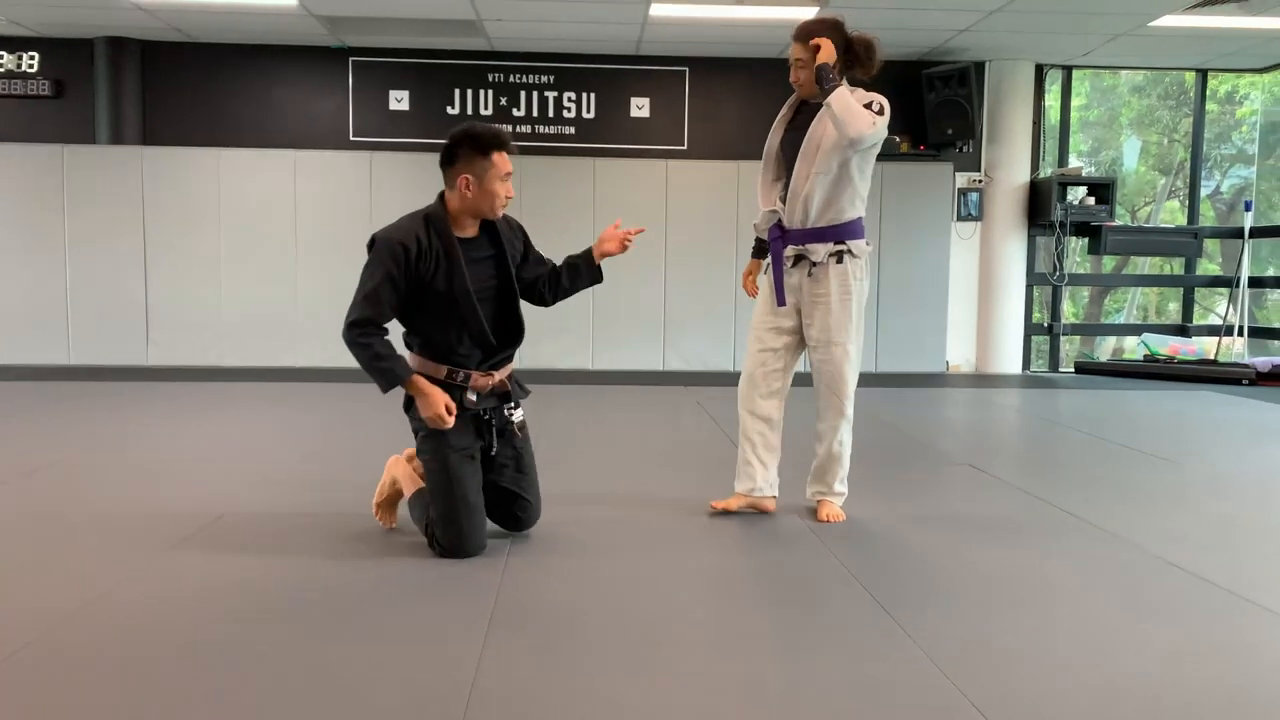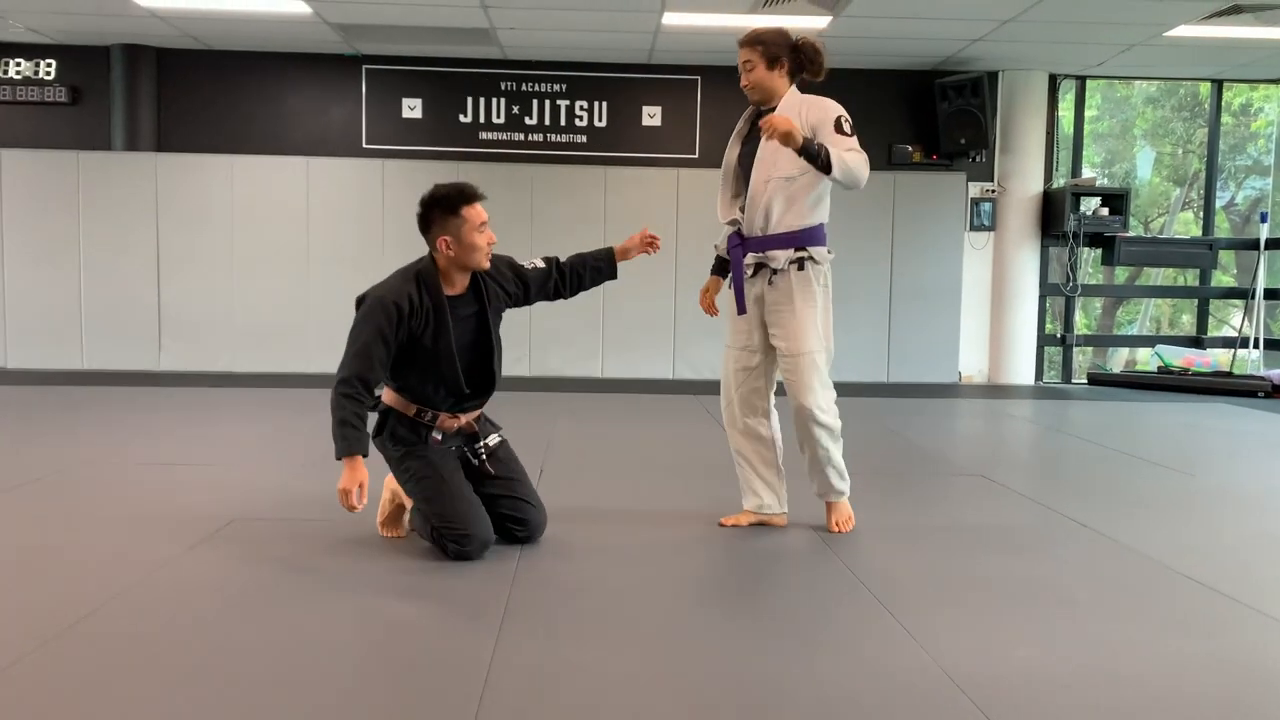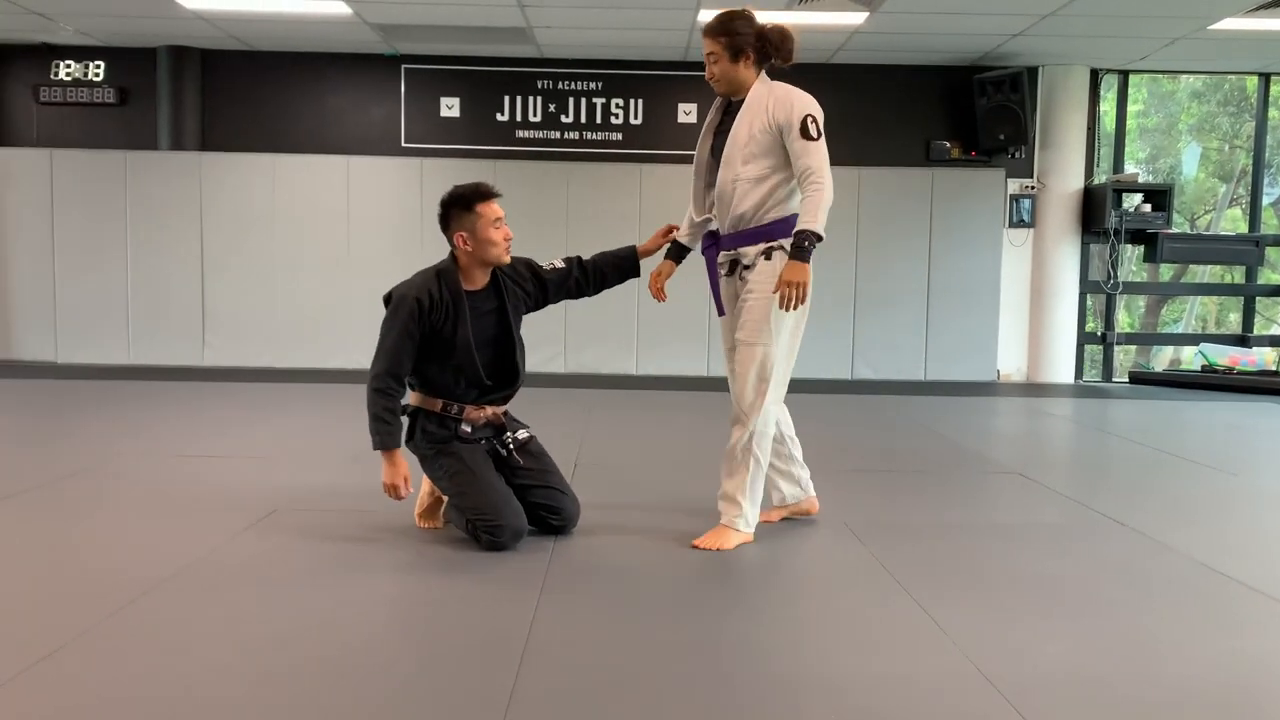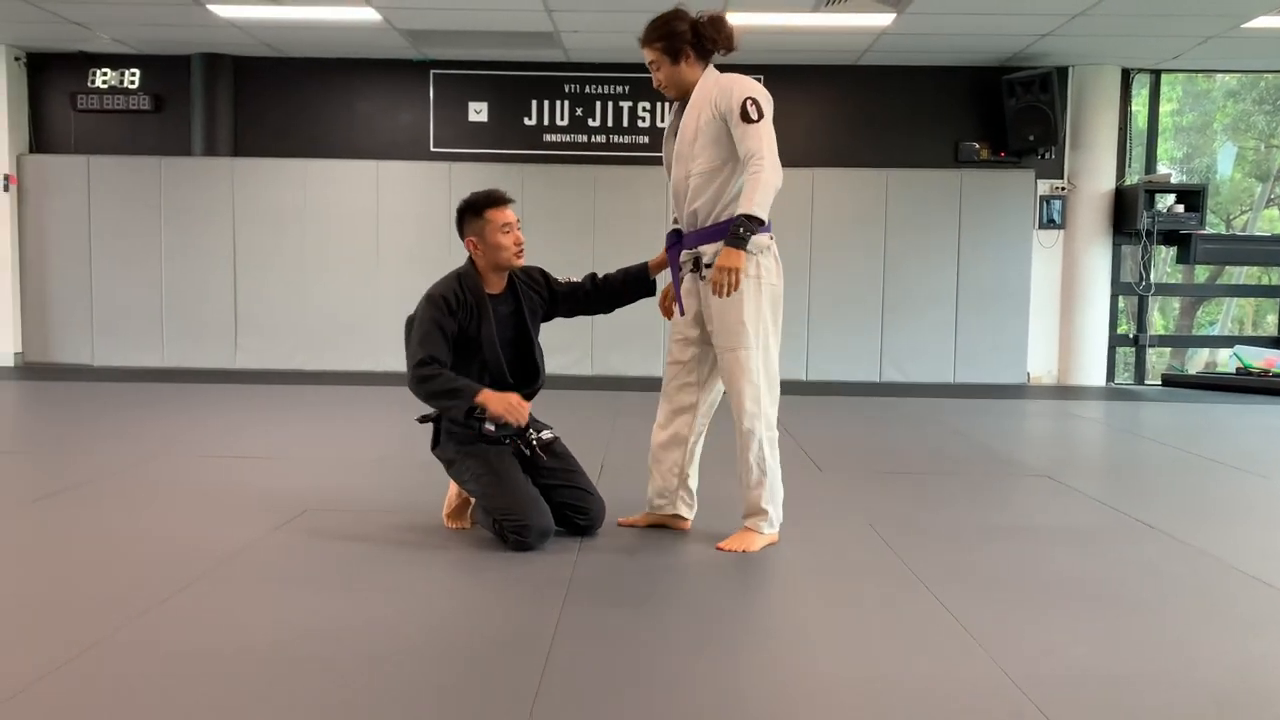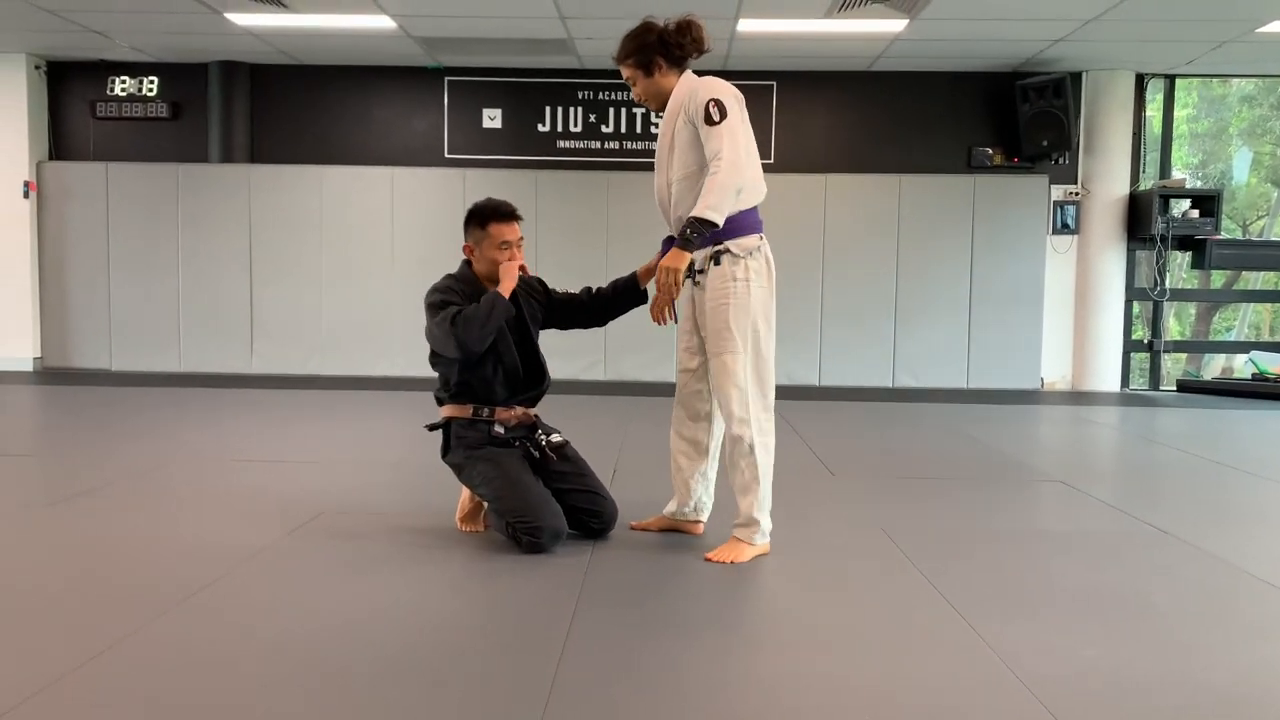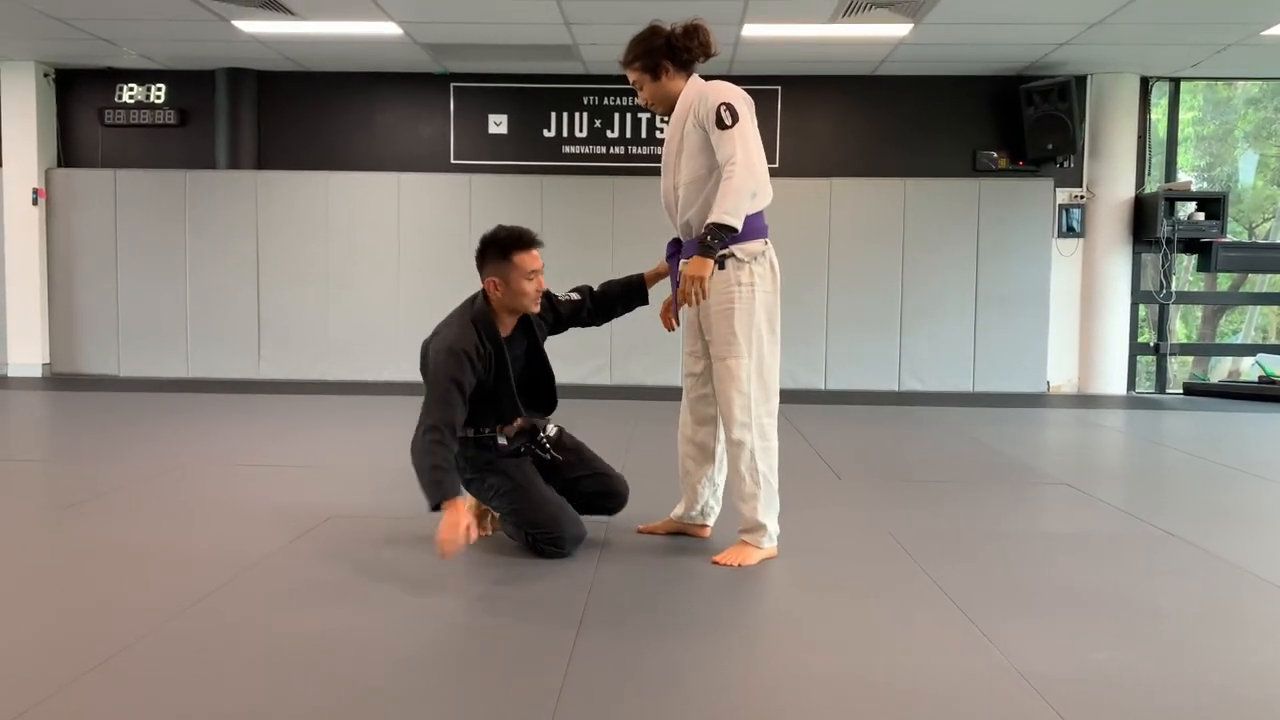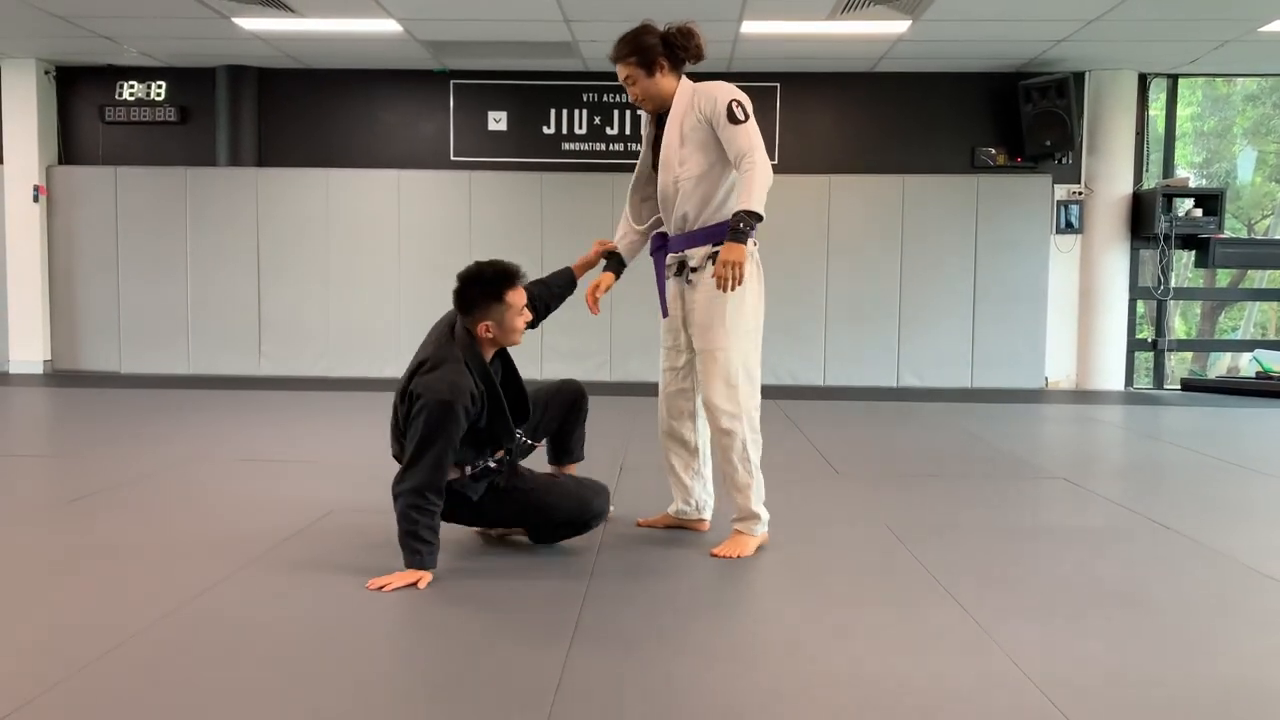
dt=0.5s
person 1, frame 1
left shoulder: (868, 106)
right shoulder: (794, 110)
left elbow: (858, 134)
left wrist: (827, 77)
right wrist: (758, 252)
left hip: (835, 258)
right hip: (787, 258)
left knee: (834, 380)
right knee: (761, 374)
left ankle: (829, 492)
right ankle: (757, 488)
person 1, frame 2
left shoulder: (819, 112)
right shoulder: (750, 125)
left elbow: (857, 171)
left wrist: (801, 142)
right wrist: (719, 269)
left hip: (797, 265)
right hip: (751, 269)
left knee: (807, 388)
right knee: (742, 392)
left ankle: (835, 493)
right ankle: (765, 502)
person 1, frame 3
left shoulder: (790, 103)
right shoulder: (723, 115)
left elbow: (818, 185)
right elbow: (707, 200)
left wrist: (800, 254)
right wrist: (672, 256)
left hip: (773, 257)
right hip: (732, 263)
left knee: (754, 391)
right knee: (754, 390)
left ankle: (737, 518)
right ankle: (796, 493)
person 1, frame 4
left shoulder: (736, 92)
right shoulder: (686, 112)
left elbow: (764, 169)
left wrist: (738, 243)
right wrist: (677, 275)
left hip: (739, 258)
right hip: (698, 263)
left knee: (748, 392)
right knee: (682, 388)
left ankle: (763, 519)
right ankle: (672, 503)
person 1, frame 5
left shoulder: (709, 94)
right shoulder: (679, 113)
left elbow: (730, 173)
left wrist: (681, 245)
right wrist: (671, 276)
left hip: (734, 259)
right hip: (703, 265)
left knee: (740, 397)
right knee: (693, 394)
left ankle: (753, 530)
right ankle: (688, 508)
person 1, frame 6
left shoulder: (718, 97)
right shoulder: (685, 117)
left elbow: (743, 175)
left wrist: (704, 250)
right wrist: (679, 285)
left hip: (738, 262)
right hip: (709, 267)
left knee: (742, 401)
right knee: (700, 399)
left ankle: (760, 533)
right ankle: (696, 512)
person 1, frame 7
left shoulder: (716, 98)
right shoulder: (657, 126)
left elbow: (754, 166)
right elbow: (641, 205)
left wrist: (737, 237)
right wrist: (611, 266)
left hip: (726, 263)
right hip: (680, 267)
left knee: (725, 395)
right knee: (677, 394)
left ankle: (752, 521)
right ankle: (691, 507)
person 2, frame 1
left shoulder: (506, 232)
right shoulder: (405, 243)
left elbow: (543, 286)
right elbow: (361, 329)
left wrist: (597, 254)
right wrist: (416, 389)
left hip: (500, 397)
right hip: (444, 401)
left knee: (521, 516)
right knee: (462, 543)
left ankle: (433, 473)
right ankle: (408, 481)
person 2, frame 2
left shoulder: (495, 276)
right shoulder: (394, 300)
left elbow: (557, 278)
right elbow: (353, 382)
left wrist: (621, 253)
right wrist: (353, 461)
left hip: (472, 429)
right hip: (414, 435)
left knee: (528, 525)
right knee: (470, 541)
left ankle: (439, 496)
right ankle: (407, 498)
person 2, frame 3
left shoulder: (515, 277)
right shoulder: (418, 298)
left elbow: (581, 276)
right elbow: (385, 379)
left wrist: (646, 250)
right wrist: (391, 456)
left hip: (498, 425)
right hip: (443, 432)
left knee: (562, 516)
right knee: (505, 531)
left ankle: (469, 487)
right ankle: (445, 496)
person 2, frame 4
left shoulder: (530, 284)
right shoulder: (445, 300)
left elbow: (594, 294)
right elbow: (423, 375)
left wrist: (660, 264)
right wrist: (487, 397)
left hip: (521, 426)
right hip: (467, 433)
left knee: (588, 516)
right knee: (531, 530)
left ankle: (493, 489)
right ankle: (473, 497)
person 2, frame 5
left shoulder: (527, 290)
right shoulder: (446, 295)
left elbow: (591, 308)
right elbow: (464, 340)
left wrist: (650, 271)
right wrist: (502, 290)
left hip: (528, 429)
right hip: (477, 437)
left knee: (601, 518)
right knee: (544, 532)
left ankle: (503, 491)
right ankle: (484, 500)
person 2, frame 6
left shoulder: (533, 306)
right shoulder: (456, 345)
left elbow: (592, 304)
right elbow: (434, 434)
left wrist: (659, 274)
right wrist: (452, 506)
left hip: (528, 431)
right hip: (481, 451)
left knee: (613, 494)
right knee: (562, 537)
left ankle: (501, 498)
right ankle: (494, 502)
person 2, frame 7
left shoulder: (462, 327)
right shoulder: (448, 389)
left elbow: (527, 304)
right elbow: (418, 485)
left wrist: (584, 264)
right wrist: (419, 563)
left hip: (485, 445)
right hip: (468, 484)
left knee: (570, 394)
right knee: (592, 503)
left ankle: (562, 494)
